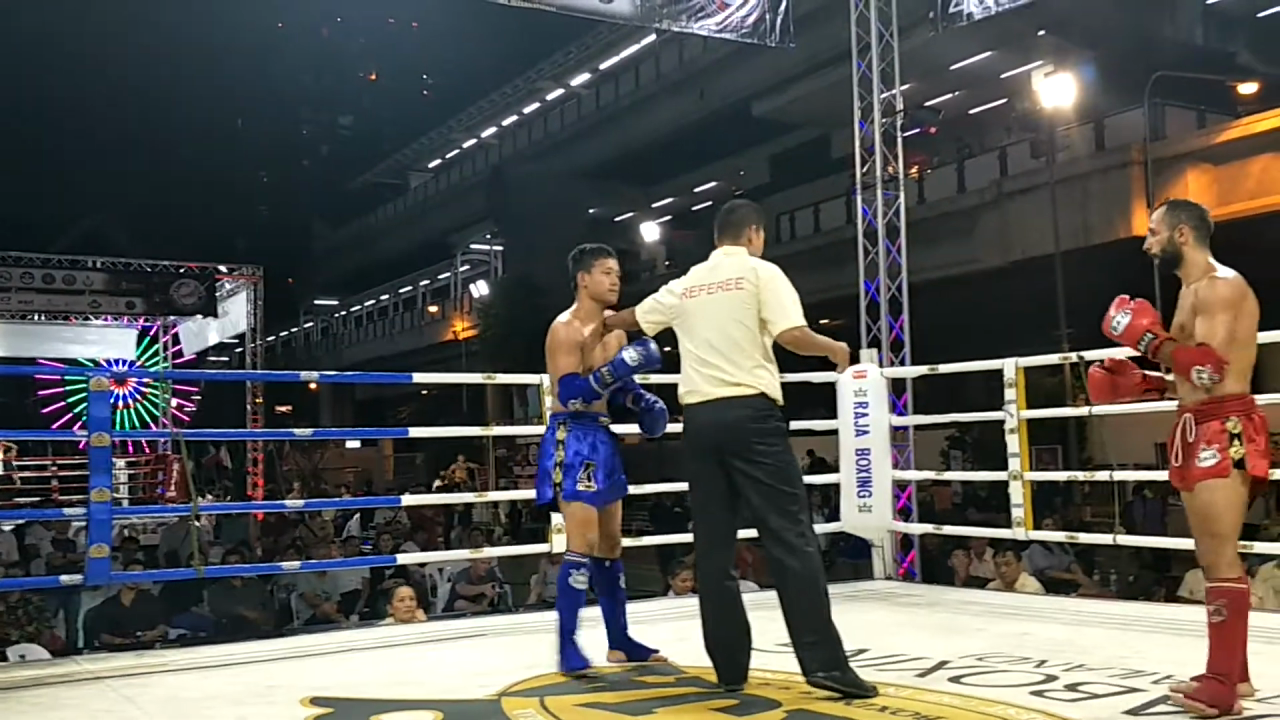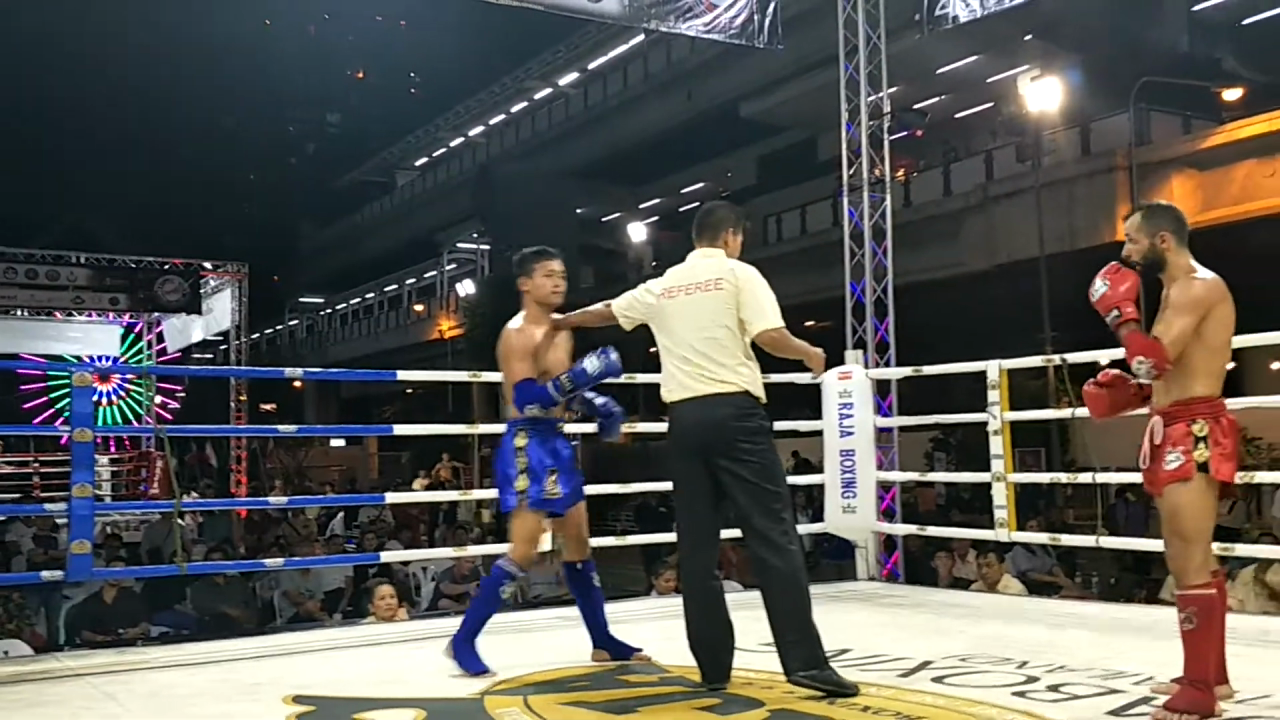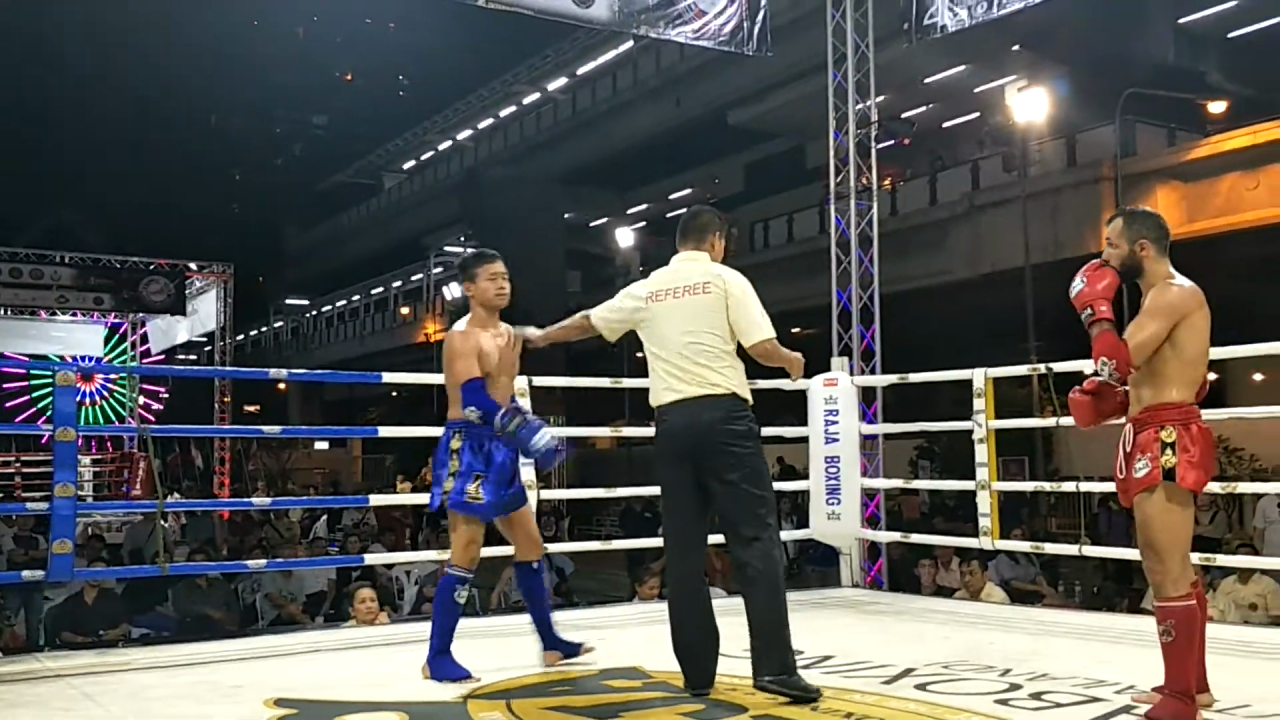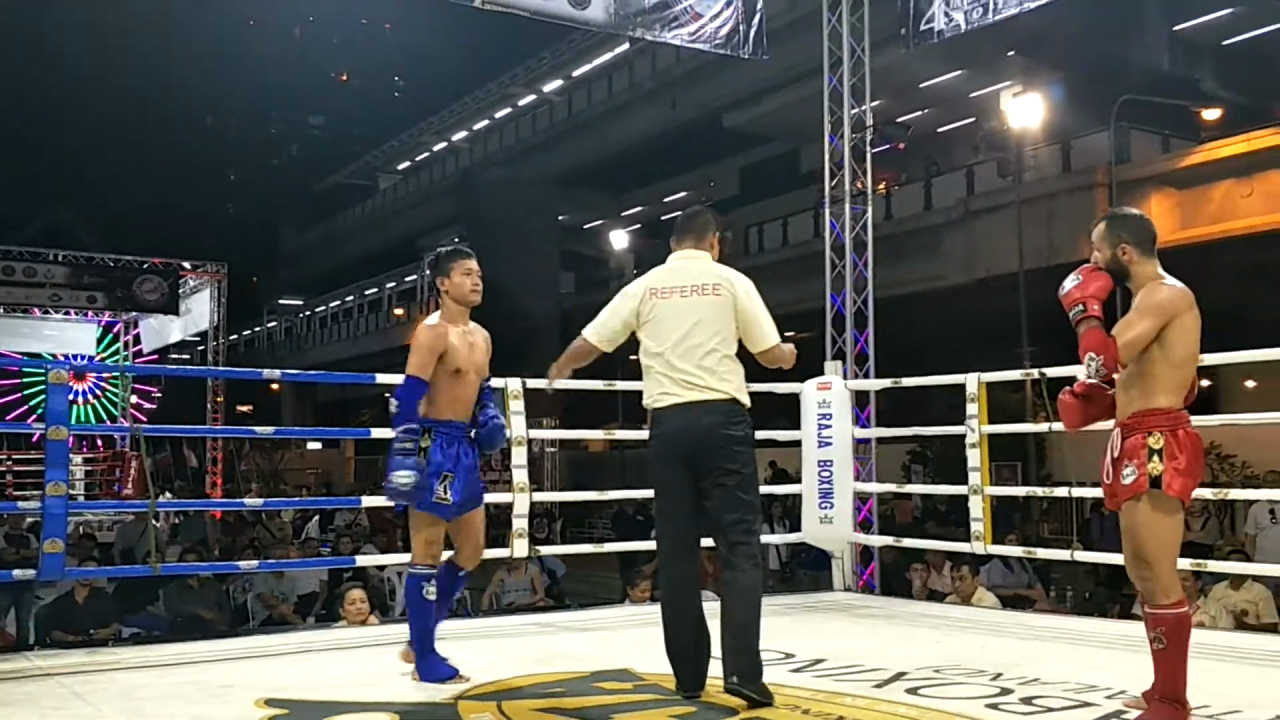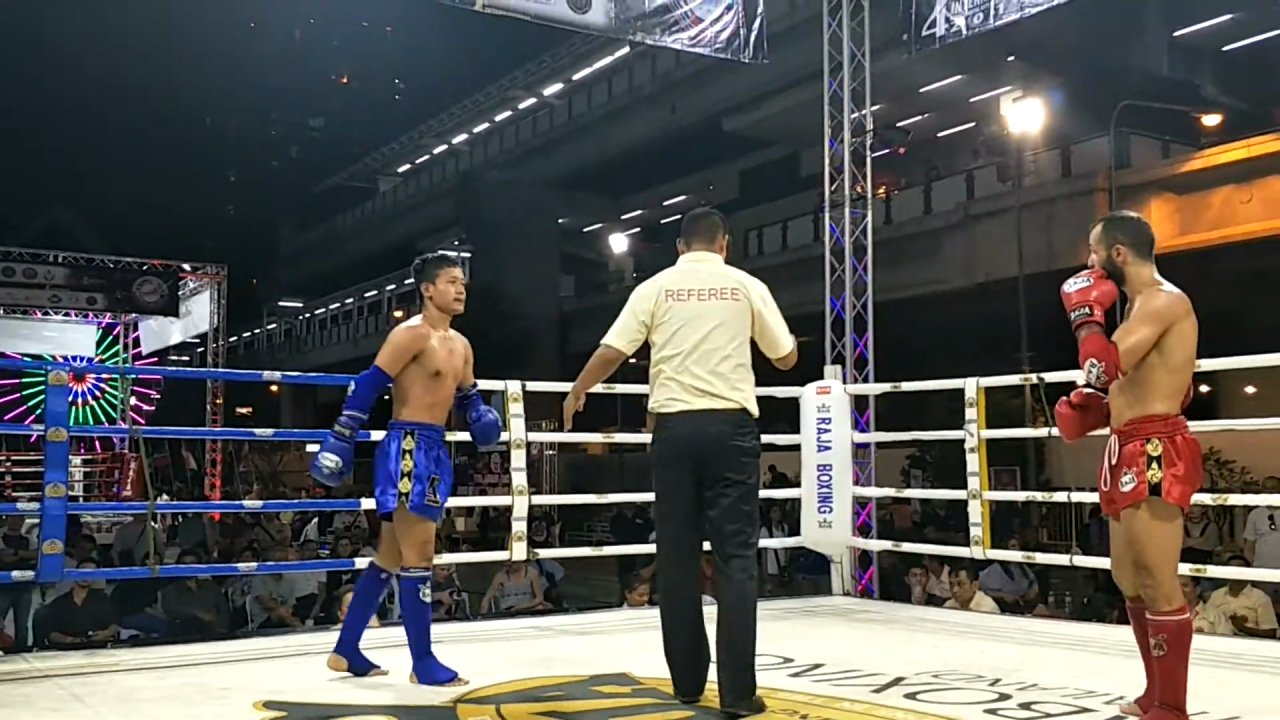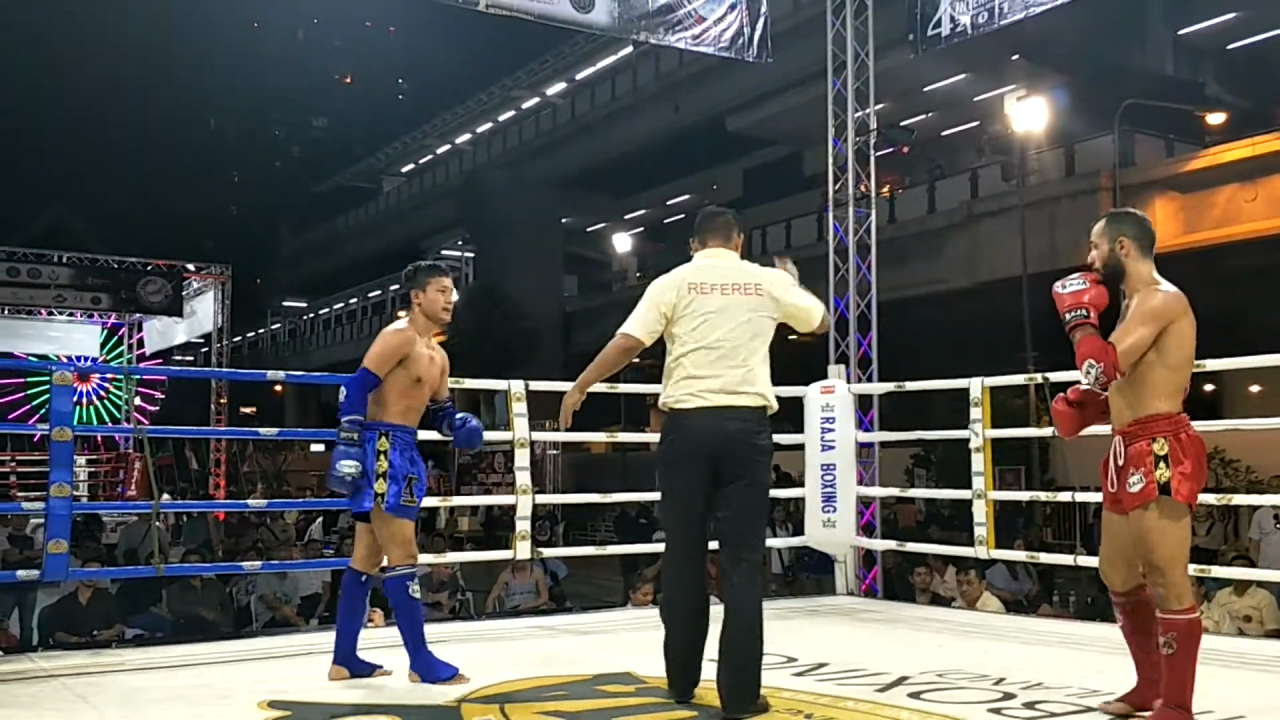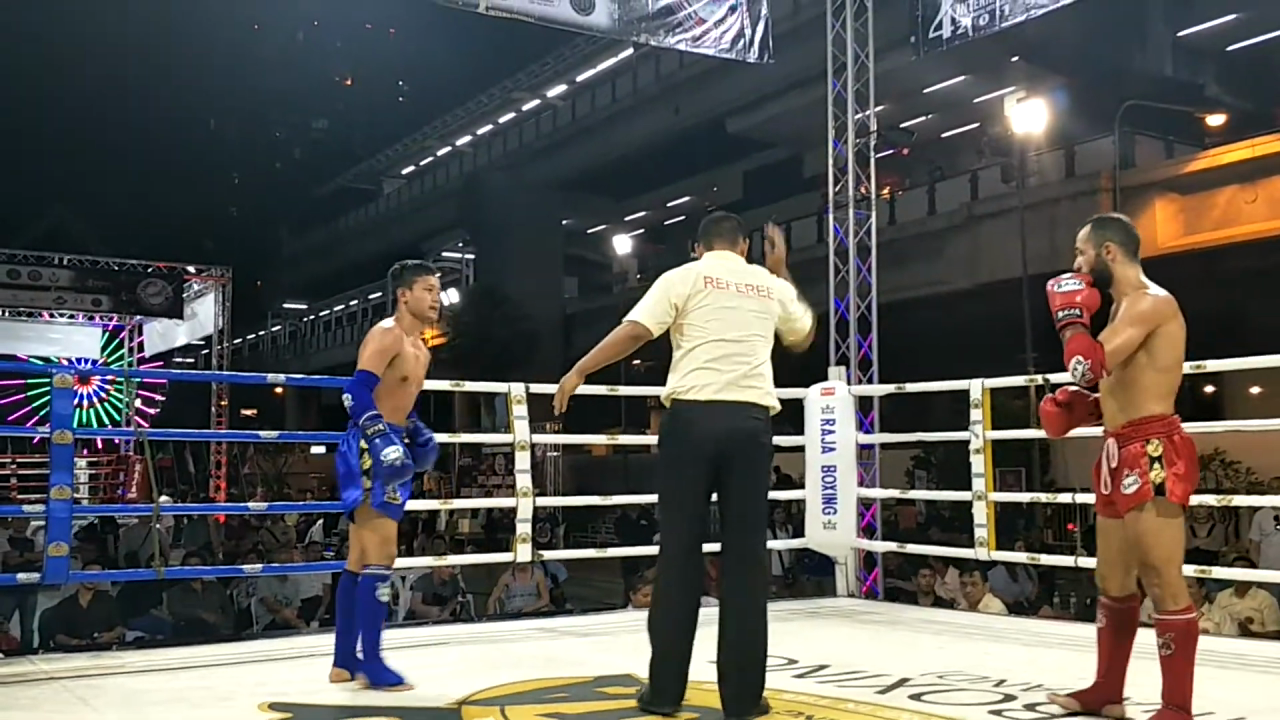
dt=0.2s
person 1, frame 1
left shoulder: (1220, 286)
right shoulder: (1191, 291)
left elbow: (1207, 367)
left wrist: (1147, 335)
right wrist: (1140, 381)
left hip: (1225, 431)
right hip: (1198, 432)
left knee: (1216, 555)
right knee: (1217, 555)
right ankle: (1233, 671)
person 1, frame 2
left shoulder: (1196, 287)
right shoulder: (1179, 291)
left elbow: (1150, 360)
left wrist: (1117, 308)
right wrist: (1133, 393)
left hip: (1194, 434)
right hip: (1175, 434)
left knee: (1187, 561)
right knee: (1194, 559)
right ankle: (1212, 674)
person 1, frame 3
left shoulder: (1172, 293)
right shoulder: (1163, 296)
left elbow: (1116, 363)
left wrist: (1093, 307)
right wrist: (1121, 401)
left hip: (1167, 442)
right hip: (1153, 441)
left knee: (1166, 572)
right knee: (1170, 570)
person 1, frame 4
left shoulder: (1163, 294)
right shoulder: (1152, 298)
left elbow: (1102, 360)
left wrist: (1082, 307)
right wrist: (1109, 402)
left hip: (1155, 447)
right hip: (1137, 448)
left knee: (1156, 578)
right knee: (1145, 574)
person 1, frame 5
left shoulder: (1161, 300)
right shoulder: (1144, 304)
left elbow: (1102, 368)
left wrist: (1084, 311)
right wrist: (1104, 410)
left hip: (1154, 456)
right hip: (1130, 455)
left knee: (1157, 584)
right knee: (1130, 579)
person 1, frame 6
left shoulder: (1158, 299)
right shoulder: (1138, 302)
left elbow: (1099, 368)
left wrist: (1076, 313)
right wrist: (1098, 407)
left hip: (1158, 454)
right hip: (1130, 455)
left knee: (1167, 584)
right knee: (1117, 574)
person 1, frame 7
left shoulder: (1148, 302)
right shoulder: (1125, 307)
left elbow: (1085, 366)
left wrist: (1068, 313)
right wrist: (1089, 409)
left hip: (1150, 456)
right hip: (1120, 458)
left knee: (1163, 585)
right knee: (1112, 581)
person 2, frame 1
left shoulder: (685, 286)
right shoulder: (761, 272)
left elbow: (637, 315)
right elbow: (792, 334)
left wrist: (605, 322)
right wrist: (834, 349)
left hip: (700, 419)
right hip: (750, 413)
left knee: (714, 547)
right knee: (790, 537)
left ankle: (730, 667)
right ankle: (824, 661)
person 2, frame 2
left shoulder: (662, 287)
right shoulder: (738, 274)
left elbow: (611, 311)
right elbow: (770, 336)
left wrist: (569, 319)
right wrist: (810, 353)
left hip: (685, 418)
right hip: (735, 412)
left knee: (698, 546)
right knee: (773, 536)
left ankle: (714, 666)
right ankle: (804, 660)
person 2, frame 3
left shoulder: (646, 289)
right shoulder: (725, 280)
left elbow: (589, 321)
right elbow: (763, 348)
left wrist: (542, 336)
right wrist: (793, 361)
left hip: (673, 422)
right hip: (724, 414)
left knee: (683, 550)
right knee: (756, 538)
left ankle: (698, 672)
right ankle: (775, 665)
person 2, frame 4
left shoulder: (643, 287)
right shoulder: (732, 281)
left elbow: (589, 345)
right elbow: (771, 355)
left wrist: (558, 370)
right wrist: (788, 354)
left hip: (669, 423)
right hip: (722, 419)
left knee: (677, 552)
right knee: (739, 546)
left ankle: (689, 674)
right ankle: (743, 670)
person 2, frame 5
left shoulder: (655, 288)
right shoulder: (747, 286)
left elbow: (611, 353)
right elbow: (786, 357)
left wrist: (577, 391)
left hip: (675, 428)
right hip: (730, 427)
left knee: (677, 556)
right knee: (735, 556)
person 2, frame 6
left shoulder: (674, 282)
right shoulder: (768, 282)
left elbow: (628, 343)
right elbow: (819, 319)
left wrist: (581, 385)
left hip: (688, 423)
right hip: (746, 424)
left knee: (683, 552)
right knee: (742, 558)
person 2, frame 7
left shoulder: (684, 277)
right shoulder: (770, 287)
left elbow: (634, 331)
right elbow: (804, 331)
left wrist: (578, 372)
left hip: (694, 417)
right hip: (751, 421)
left knee: (678, 554)
right knee: (745, 558)
person 3, frame 1
left shoulder: (615, 329)
right shoulder: (566, 329)
right elbow: (571, 395)
left wrist: (645, 402)
right wrist: (618, 368)
left hip: (601, 438)
right hip: (570, 440)
left knee: (610, 545)
right knee: (583, 545)
left ankle: (621, 642)
right ankle: (567, 644)
person 3, frame 2
left shoulder: (562, 332)
right shoulder: (517, 334)
right elbow: (527, 399)
left wrist: (596, 403)
right wrist: (581, 377)
left hip: (558, 445)
right hip: (525, 446)
left knee: (579, 549)
right knee: (521, 554)
left ankle: (603, 642)
right ankle: (462, 643)
person 3, frame 3
left shoulder: (509, 335)
right shoulder: (463, 336)
right elbow: (475, 401)
left wrist: (527, 432)
right wrist: (525, 433)
left hip: (499, 450)
right hip: (467, 449)
left knee: (530, 548)
right knee: (464, 557)
left ankle: (550, 642)
right ankle: (438, 657)
person 3, frame 4
left shoulder: (482, 336)
right shoulder: (433, 331)
right elbow: (409, 396)
left wrist: (493, 418)
right wrist: (406, 458)
left hip: (463, 447)
right hip: (432, 447)
left knee: (470, 555)
right knee: (428, 556)
left ankle: (417, 643)
right ankle: (425, 659)
person 3, frame 5
left shoulder: (461, 345)
right shoulder: (413, 334)
left elbow: (467, 397)
right elbow: (367, 385)
left wrist: (482, 418)
right wrist: (341, 440)
left hip: (433, 450)
right hip: (408, 448)
left knee: (389, 559)
right knee: (418, 560)
left ankle: (346, 651)
right ankle: (423, 663)
person 3, frame 6
left shoulder: (438, 356)
right shoulder: (398, 337)
left elbow: (439, 410)
right elbow: (356, 388)
left wrist: (462, 426)
right wrist: (347, 448)
left hip: (402, 451)
right hip: (381, 449)
left knee: (365, 560)
right knee: (403, 558)
left ankle: (344, 658)
right ankle: (420, 660)
person 3, frame 7
left shoulder: (420, 350)
right shoulder: (386, 334)
right elbow: (357, 390)
left wrist: (420, 435)
right wrist: (385, 440)
left hip: (388, 454)
right hip: (369, 450)
left knee: (361, 560)
right knee: (379, 558)
left ankle: (346, 660)
right ankle: (370, 661)
